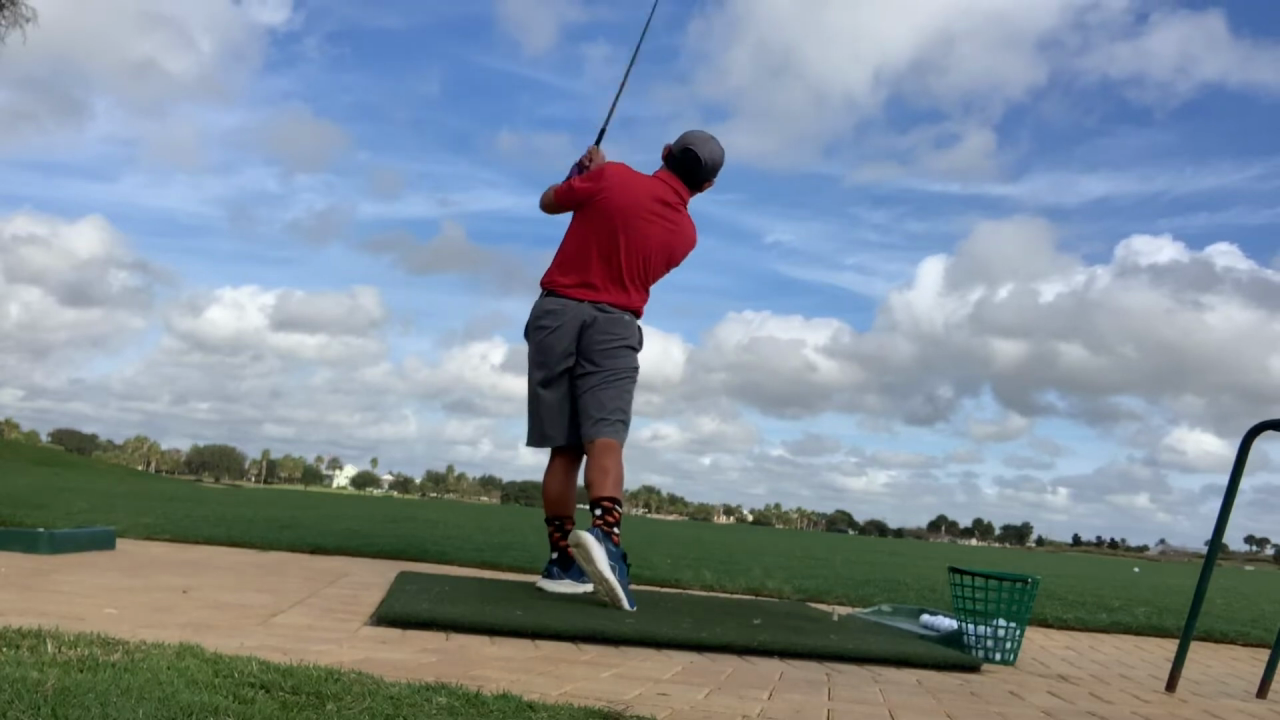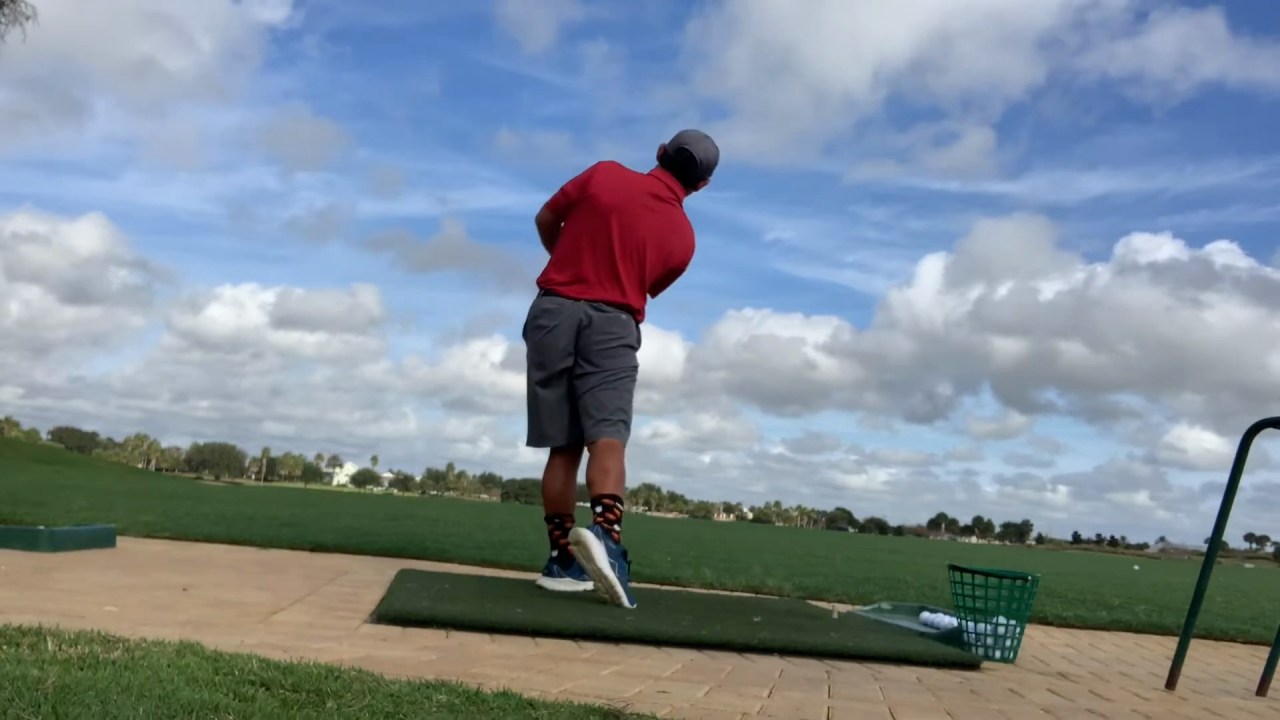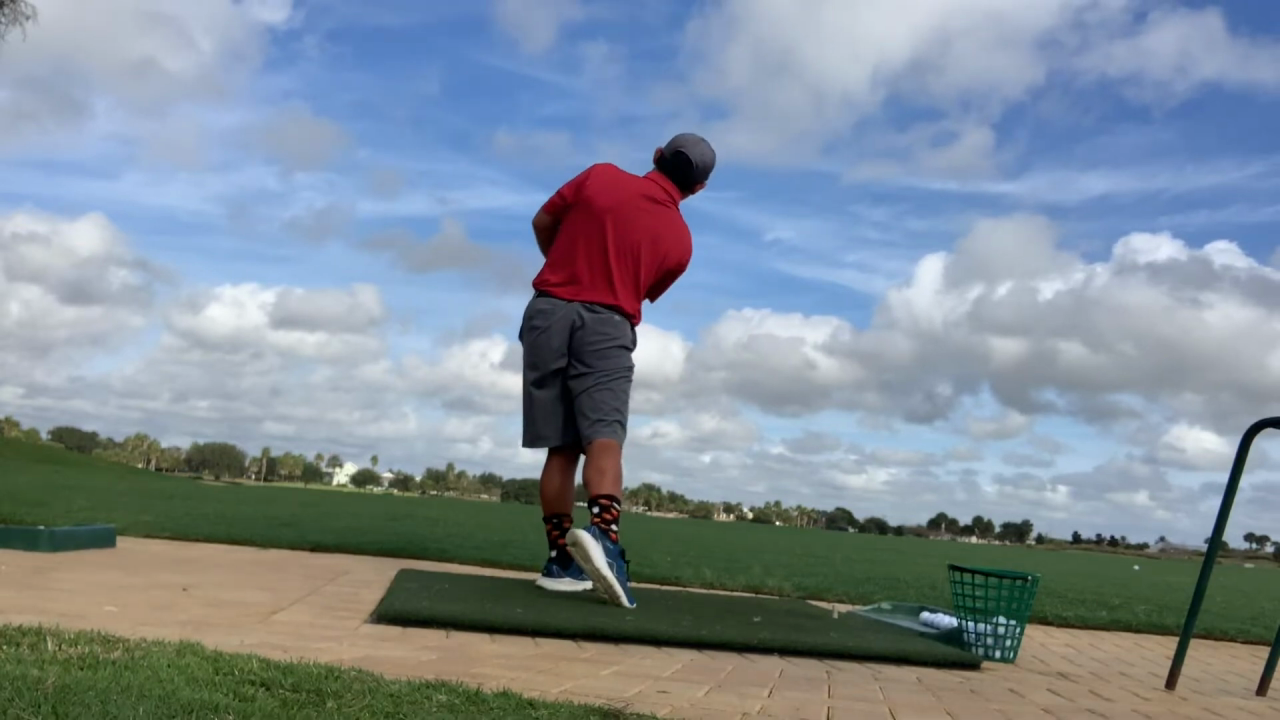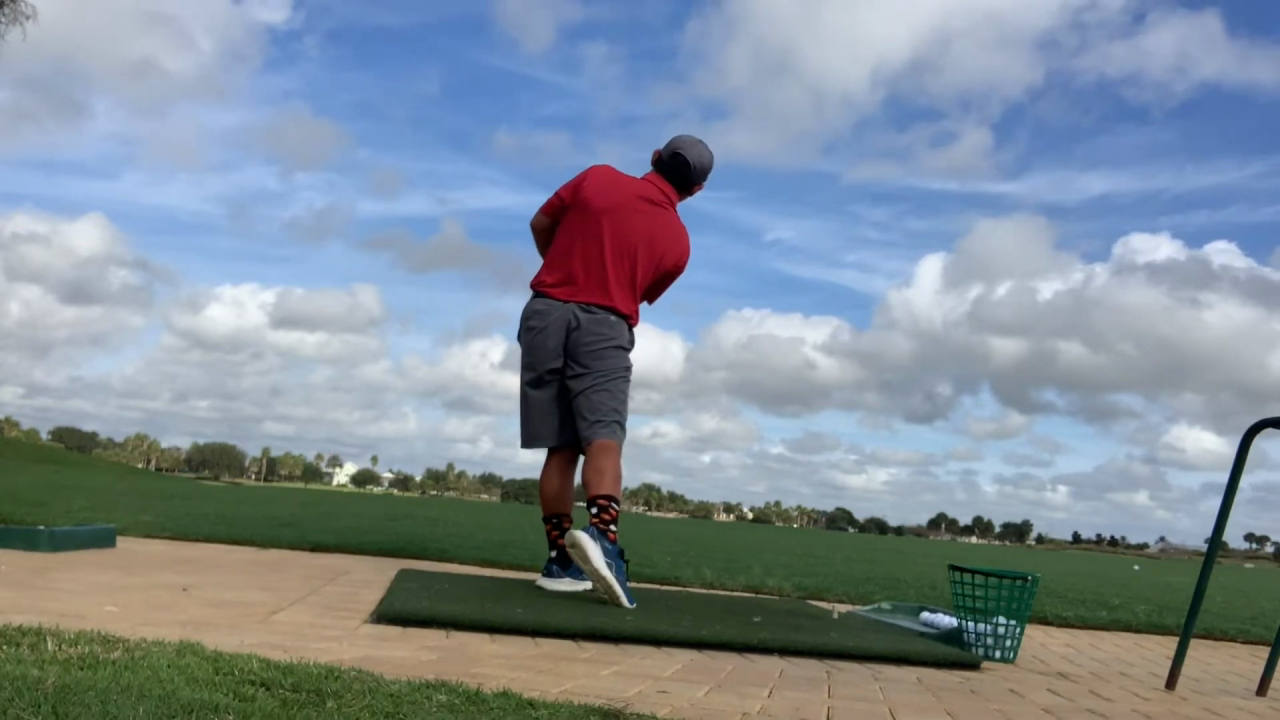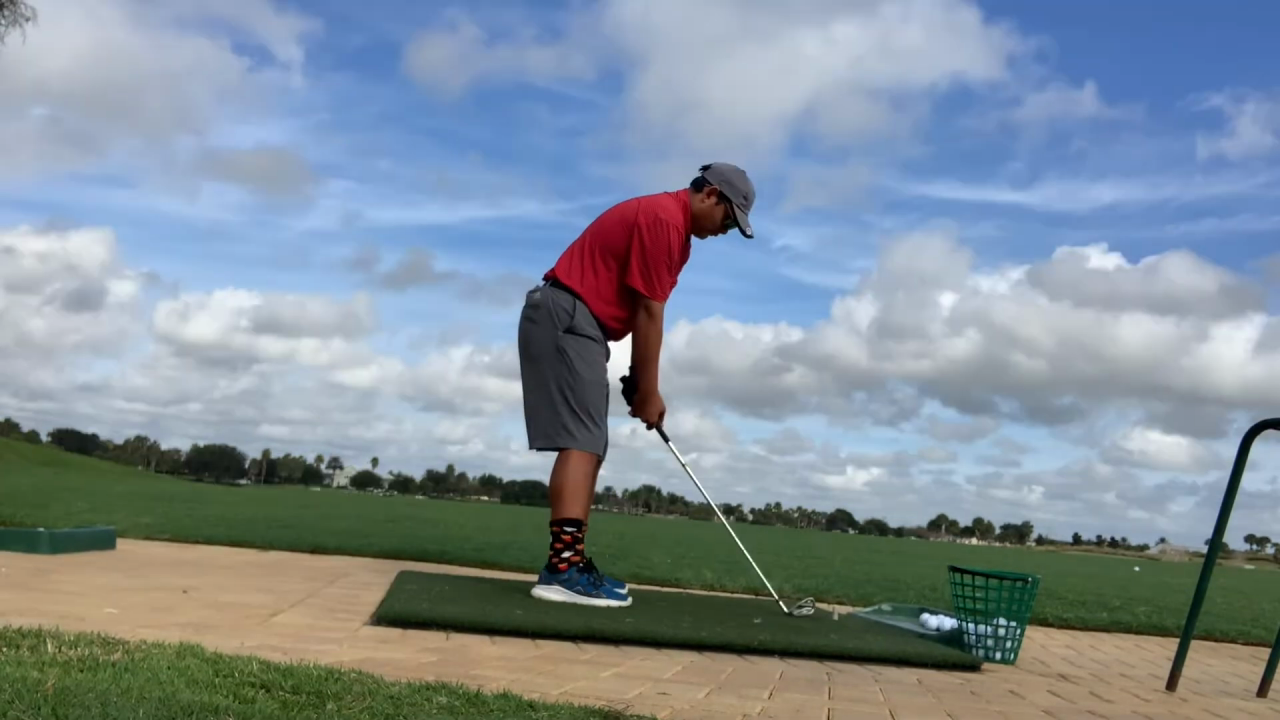
dt=0.3s
person 1, frame 1
left shoulder: (614, 180)
right shoulder: (685, 233)
left elbow: (549, 201)
left wrist: (588, 165)
left hip: (556, 314)
right hip: (613, 327)
left knee: (564, 447)
right knee: (605, 437)
left ankle: (562, 561)
right ankle: (604, 535)
person 1, frame 2
left shoulder: (604, 174)
right shoulder: (682, 237)
left elbow: (545, 220)
left hip: (554, 312)
right hip: (612, 324)
left knee: (563, 445)
right knee: (607, 435)
left ankle: (562, 558)
right ankle: (604, 531)
person 1, frame 3
left shoulder: (600, 176)
right shoulder: (679, 240)
left elbow: (542, 223)
left hip: (549, 313)
right hip: (607, 326)
left knee: (561, 445)
right knee: (605, 435)
left ankle: (561, 559)
right ankle: (602, 532)
person 1, frame 4
left shoulder: (598, 178)
right shoulder: (677, 241)
left elbow: (540, 224)
left hip: (546, 313)
right hip: (603, 327)
left knee: (562, 446)
right knee: (604, 437)
left ankle: (561, 558)
right ankle: (601, 534)
person 1, frame 5
left shoulder: (667, 222)
right shoulder: (663, 218)
left elbow: (642, 311)
right elbow: (648, 313)
left wrist: (640, 382)
right wrist: (648, 391)
left hip: (571, 321)
right hip: (566, 317)
left knee: (586, 443)
right knee: (582, 442)
left ankle: (567, 562)
right ankle: (563, 567)
